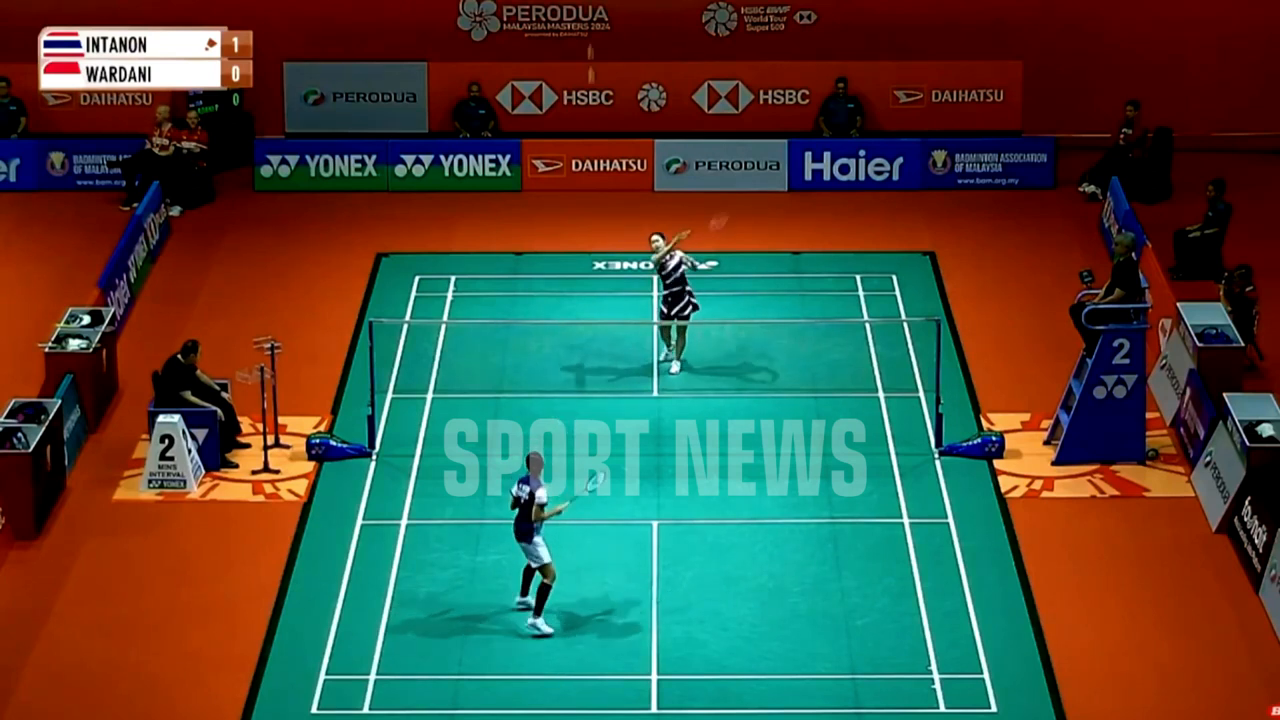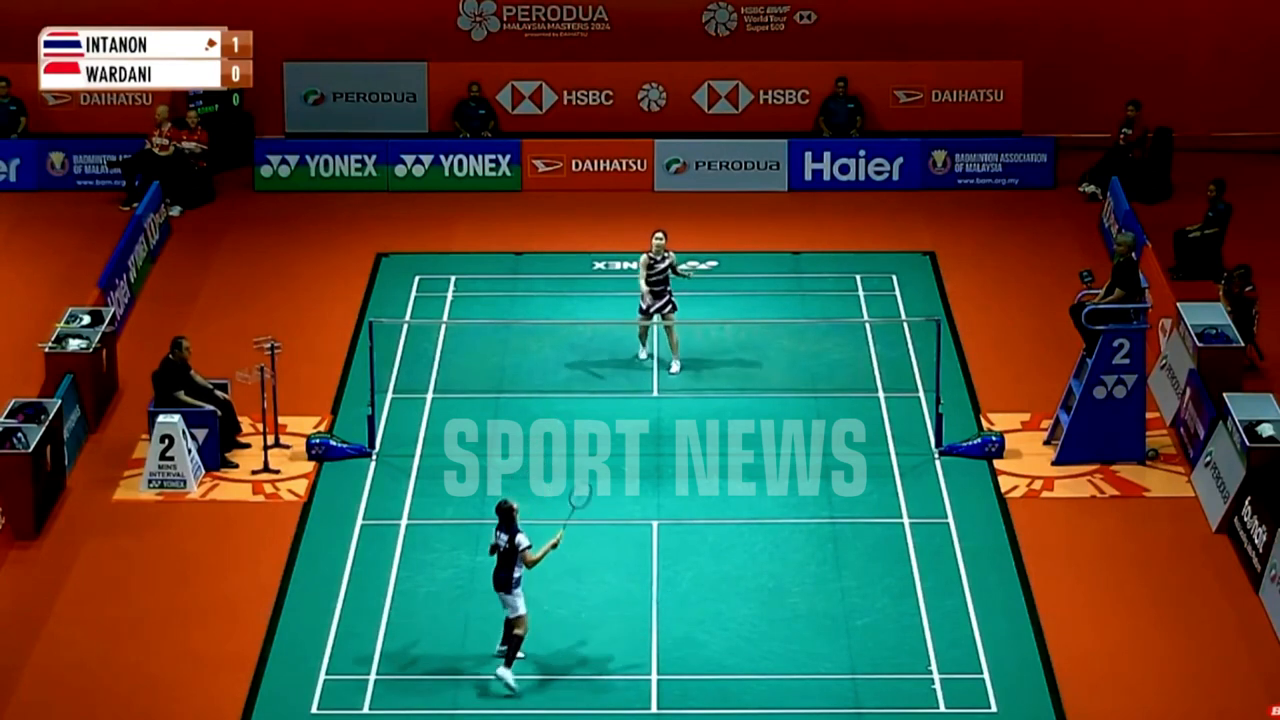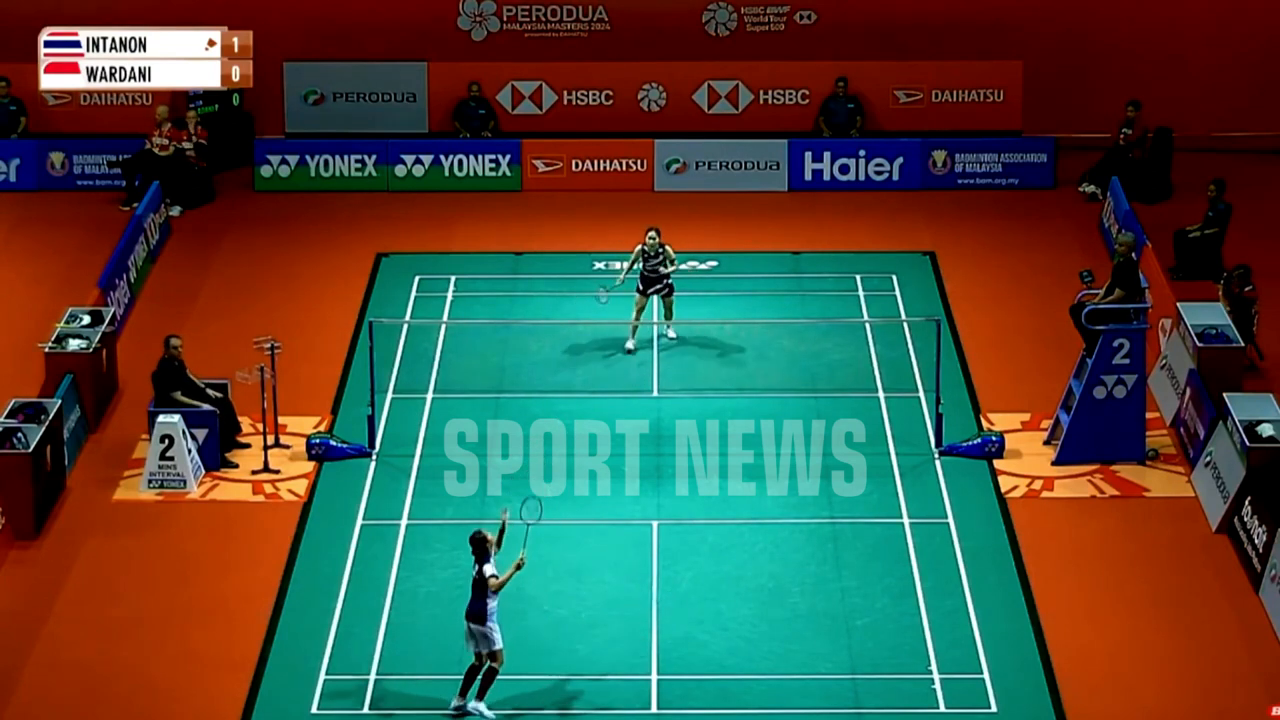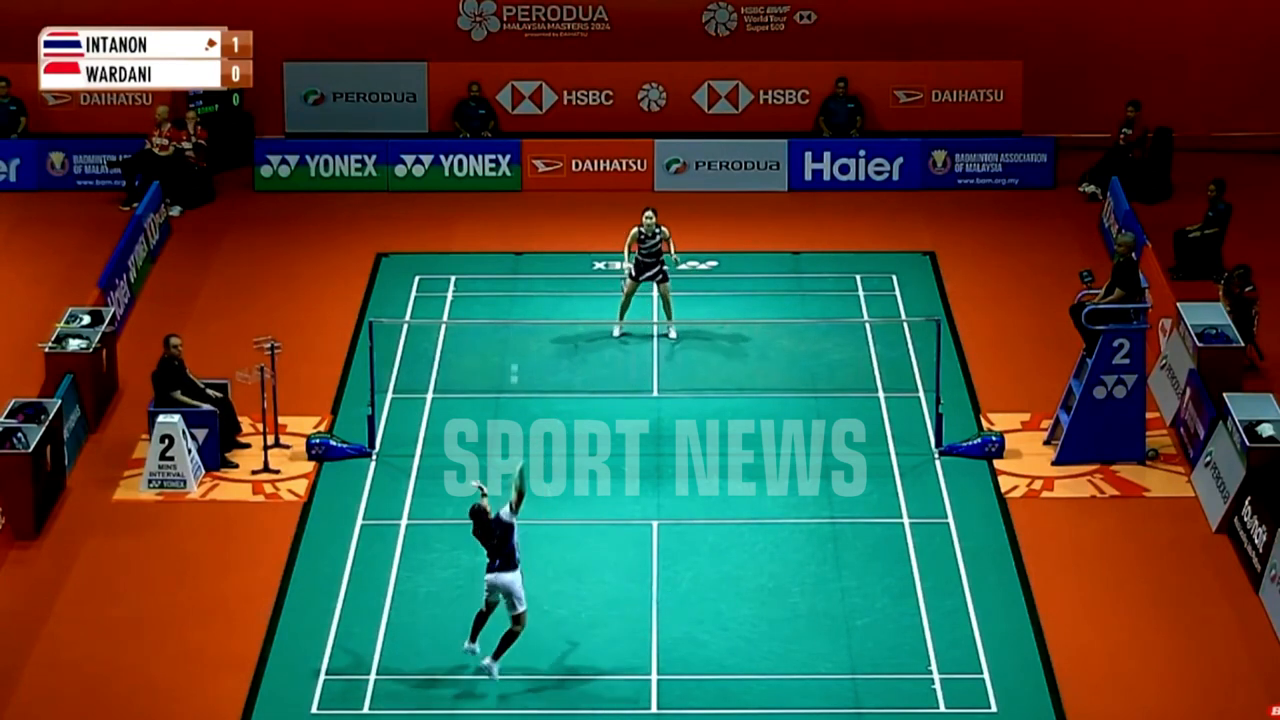
dt=0.7s
person 1, frame 1
left shoulder: (521, 481)
right shoulder: (539, 490)
left elbow: (513, 506)
right elbow: (537, 519)
right wrist: (555, 511)
left hip: (520, 531)
right hip: (529, 535)
left knee: (534, 562)
right knee: (549, 575)
left ankle: (523, 598)
right ankle: (536, 619)
person 1, frame 2
left shoulder: (499, 528)
right shoulder: (518, 536)
left elbow: (492, 551)
right elbow: (529, 562)
right wrist: (549, 546)
left hip: (499, 579)
right hip: (510, 585)
left knee: (514, 614)
right knee: (521, 627)
left ankle: (504, 646)
right ankle: (505, 669)
person 1, frame 3
left shoulder: (484, 557)
right shoulder: (487, 566)
left elbow: (497, 547)
right elbow: (495, 587)
left wrist: (503, 528)
right wrist: (513, 570)
left hip: (473, 616)
right hip: (483, 619)
left knee: (479, 661)
right knee: (497, 661)
left ankle: (459, 701)
right ankle: (477, 703)
person 1, frame 4
left shoulder: (478, 531)
right shoulder: (502, 521)
right elbow: (517, 498)
left wrist: (483, 495)
right wrist: (519, 476)
left hip: (491, 575)
right hip: (508, 577)
left knee: (488, 608)
right knee: (519, 624)
left ankle: (471, 644)
right ankle: (492, 661)
